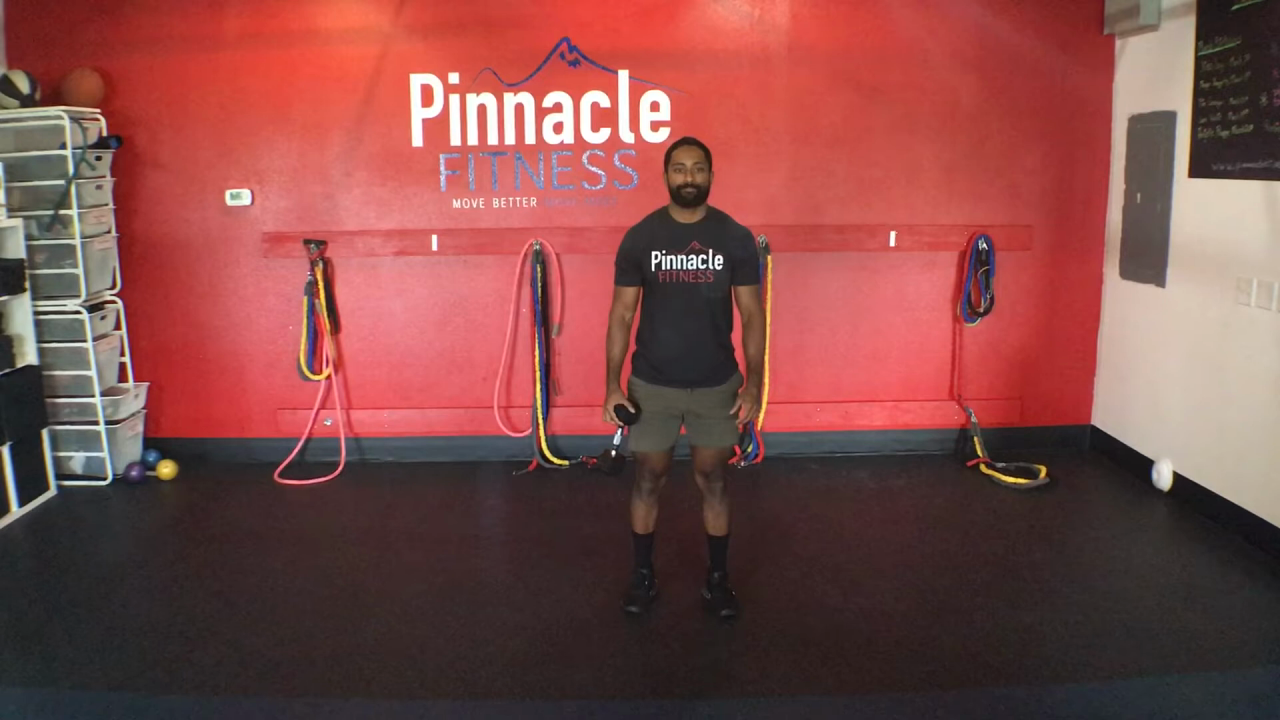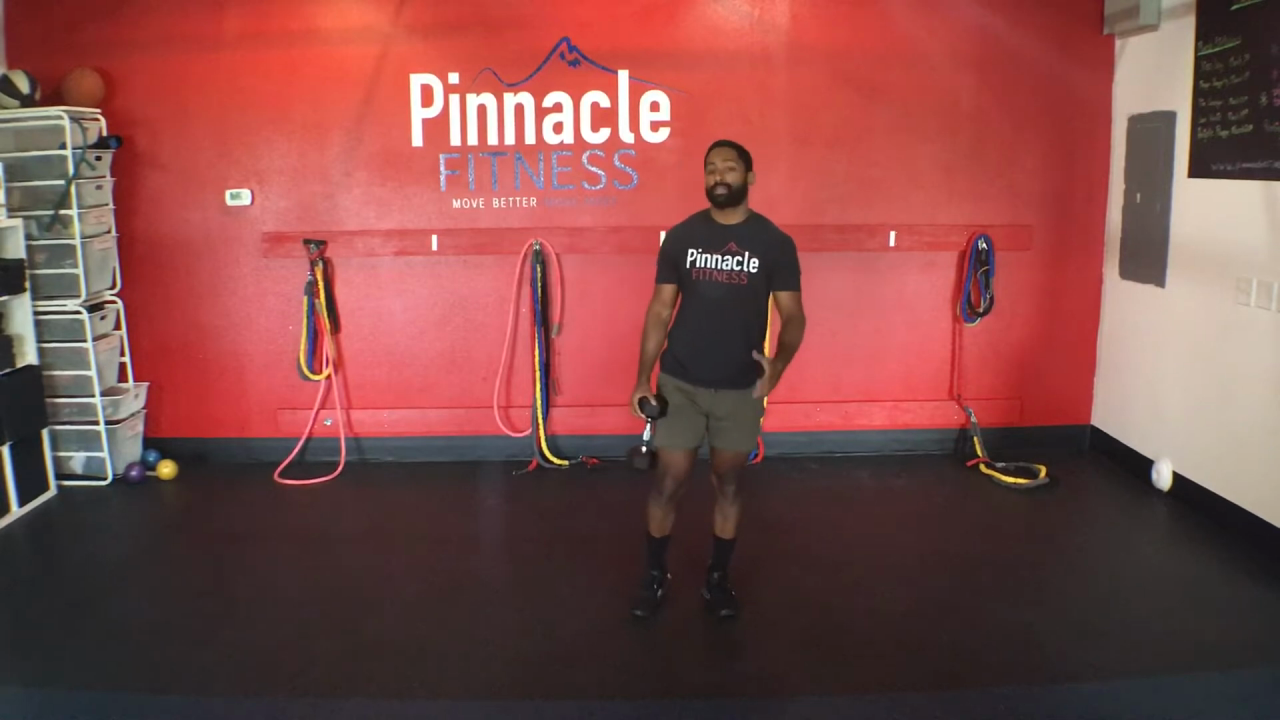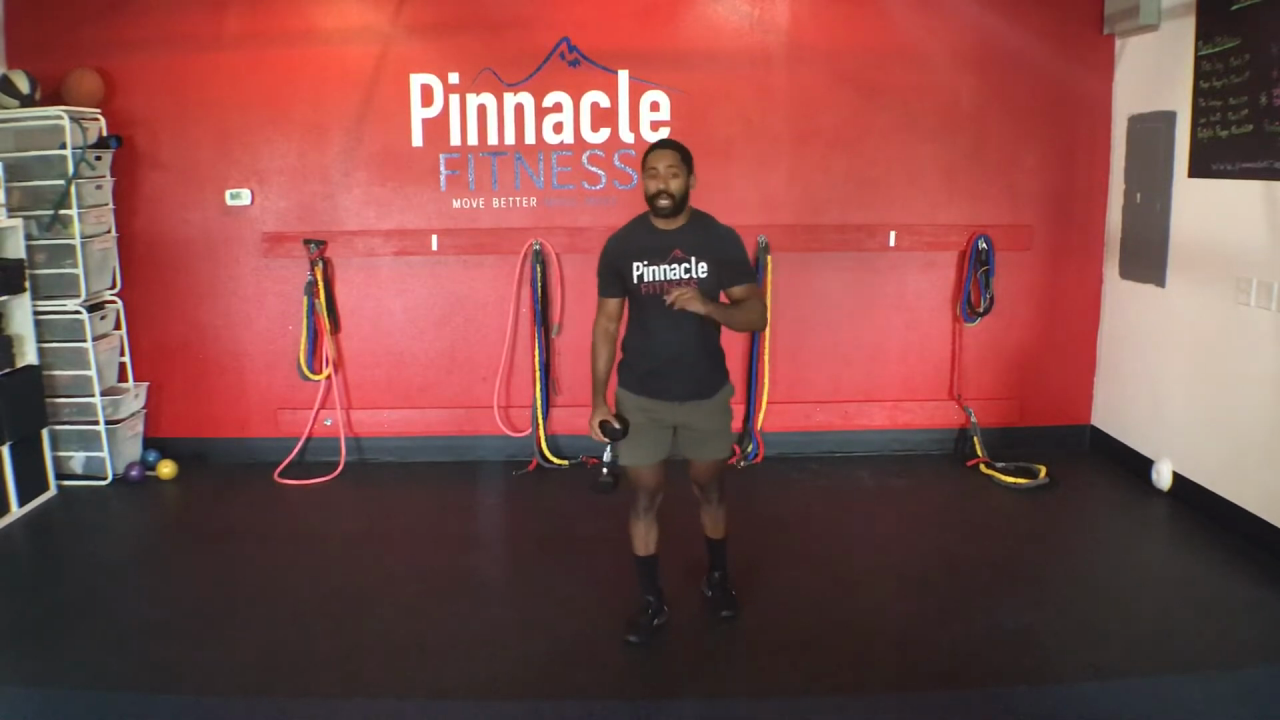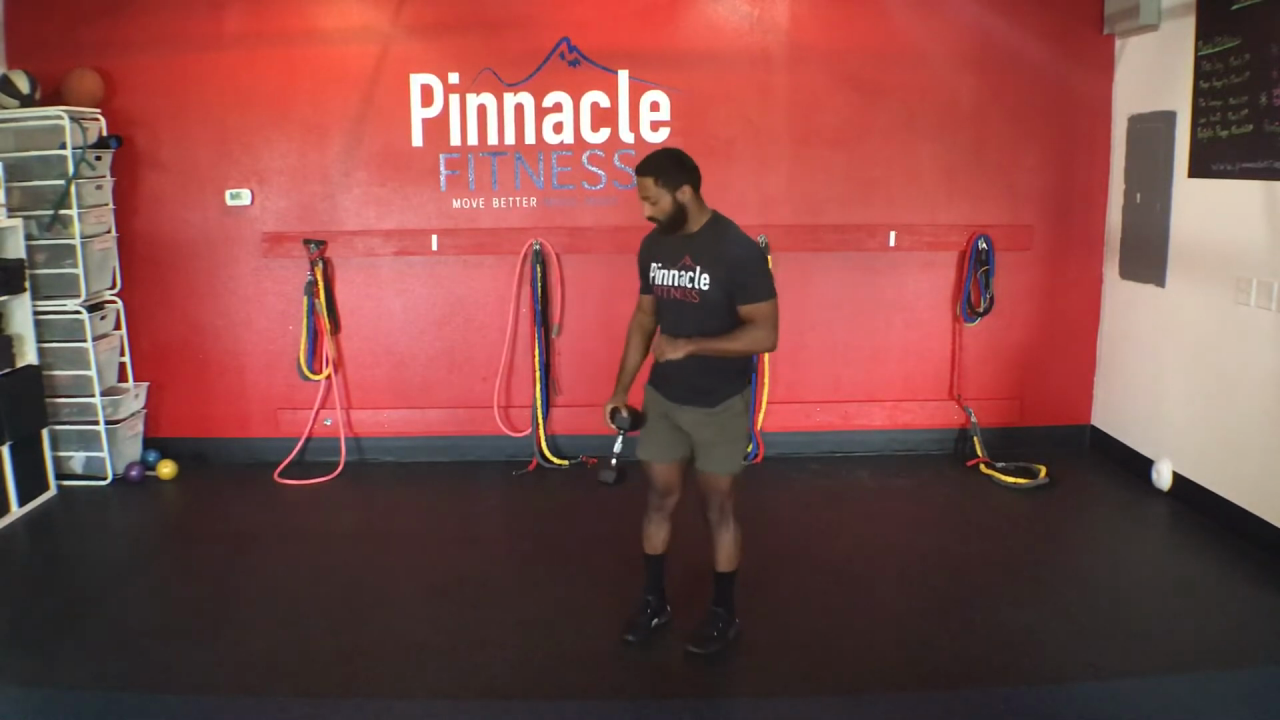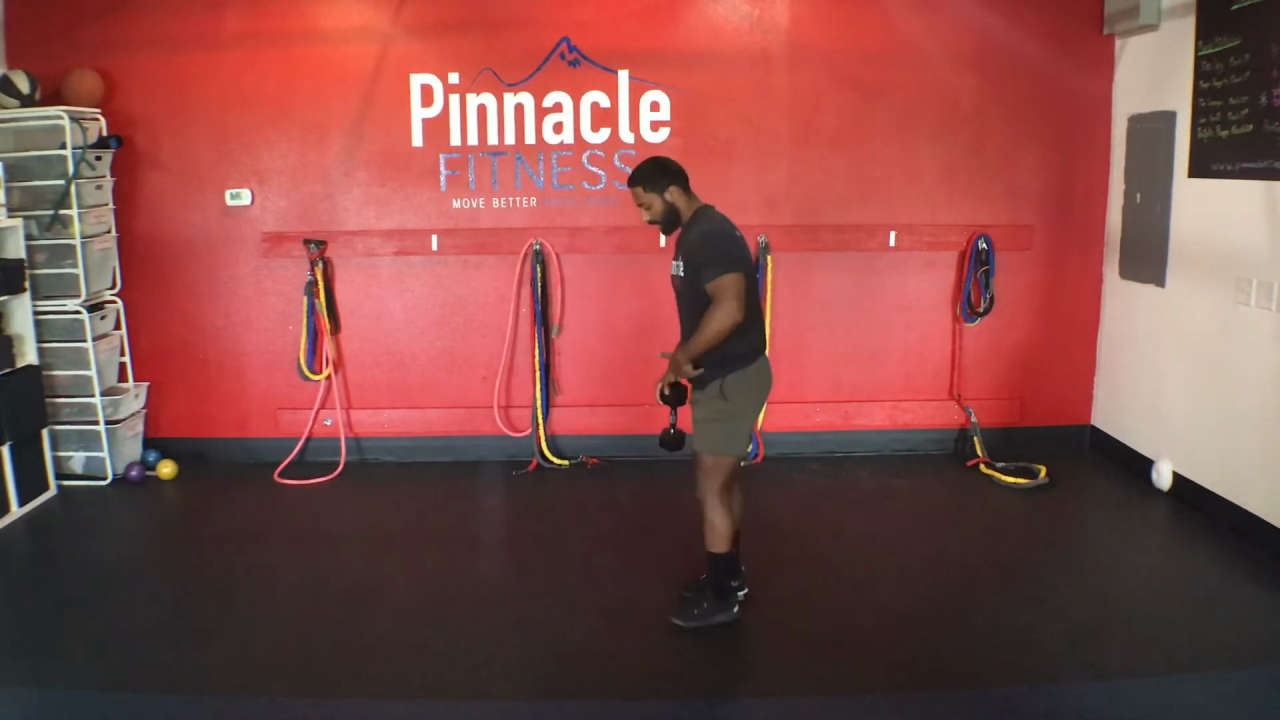
dt=1s
person 1, frame 1
left shoulder: (736, 238)
right shoulder: (639, 238)
left elbow: (751, 314)
right elbow: (621, 314)
left wrist: (754, 383)
right wrist: (612, 385)
left hip: (716, 384)
right hip: (652, 384)
left knee: (713, 481)
right knee: (649, 480)
left ankle: (717, 577)
right ankle: (643, 574)
person 1, frame 2
left shoulder: (775, 244)
right shoulder: (680, 237)
left elbow: (793, 315)
right elbow: (659, 311)
left wrist: (780, 362)
right wrist: (643, 379)
left hip: (741, 388)
right hip: (680, 383)
left knee: (728, 485)
right knee: (669, 483)
left ankle: (717, 578)
right ankle: (655, 574)
person 1, frame 3
left shoulder: (721, 240)
right shoulder: (620, 245)
left elbow: (755, 313)
right elbow: (607, 323)
left wrist: (706, 306)
right wrist: (599, 399)
left hip: (706, 393)
right hip: (640, 396)
left knee: (709, 489)
right knee: (645, 498)
left ankle: (717, 575)
right ankle: (651, 600)
person 1, frame 4
left shoulder: (738, 252)
right shoulder: (653, 245)
left elbow: (765, 333)
left wrist: (690, 345)
right wrist: (622, 388)
left hip: (721, 402)
right hip: (664, 397)
left knee: (717, 507)
right knee: (660, 499)
left ankle: (723, 612)
right ankle: (654, 604)
person 1, frame 5
left shoulder: (710, 236)
right shoulder: (692, 233)
left elbow: (730, 308)
left wrist: (686, 356)
right wrist: (678, 366)
left hip: (733, 380)
right hip: (716, 377)
left knee: (710, 489)
right knee: (721, 482)
left ankle: (721, 596)
right ankle: (729, 574)
